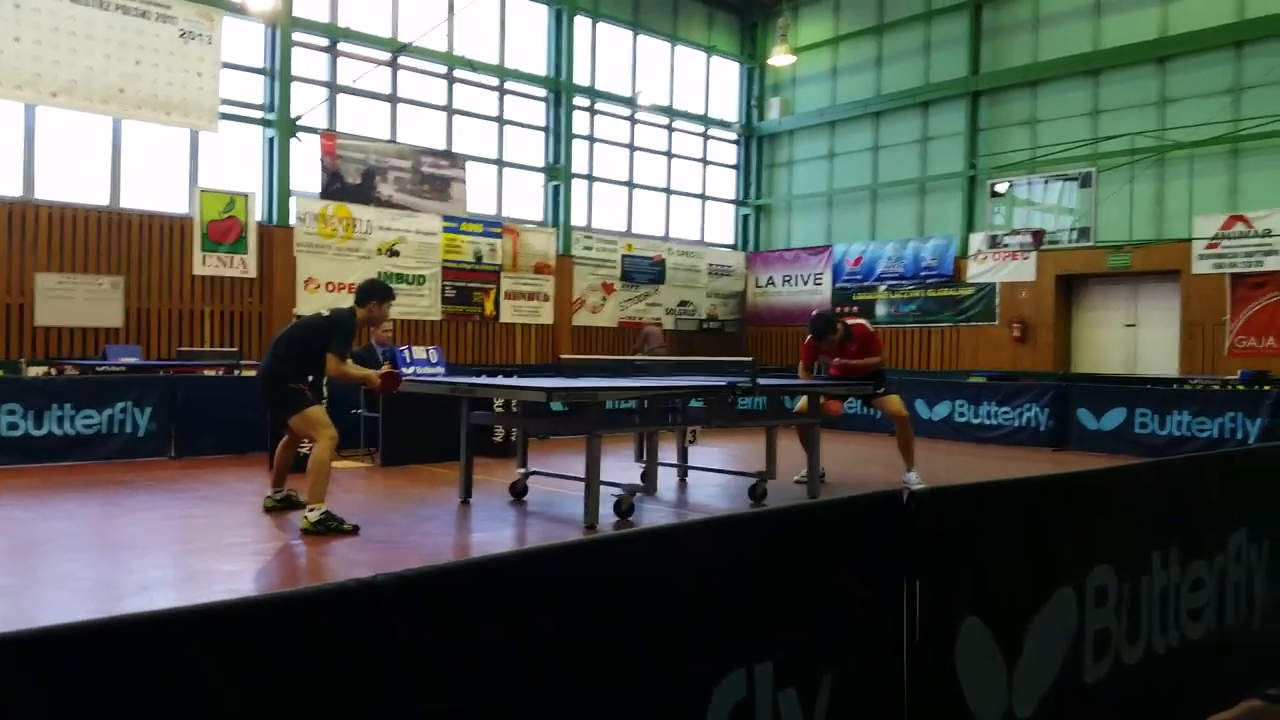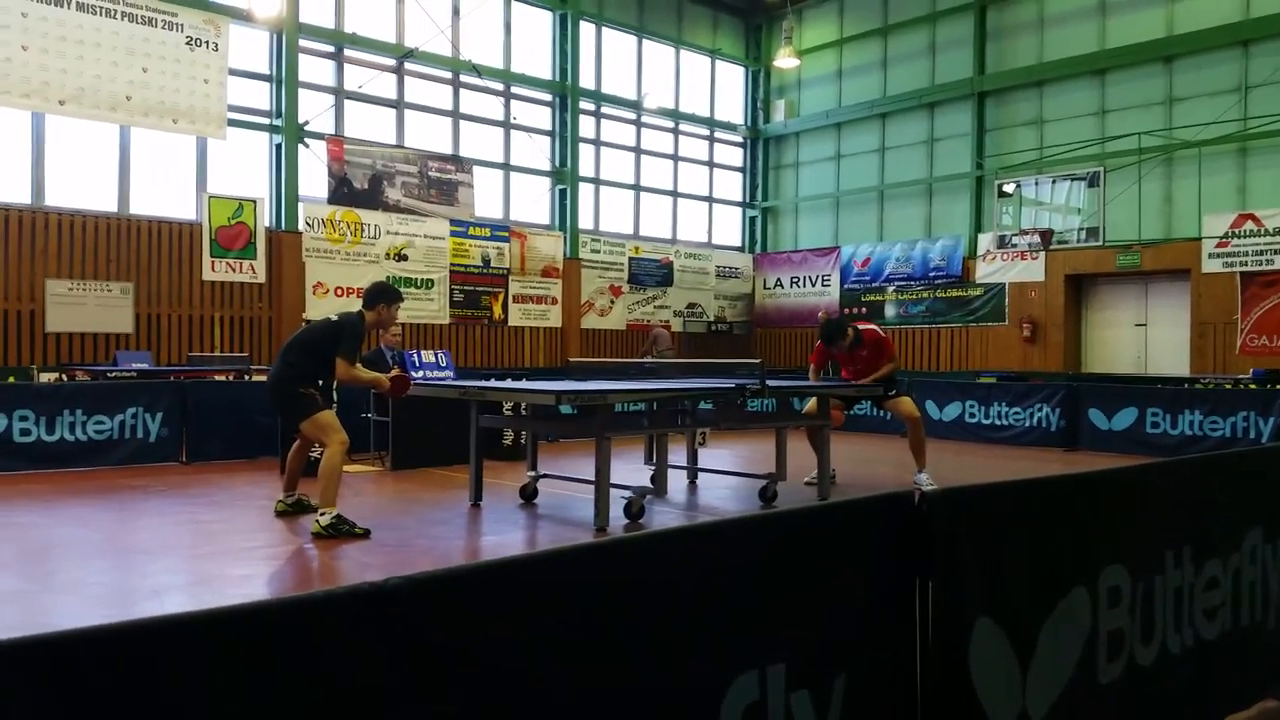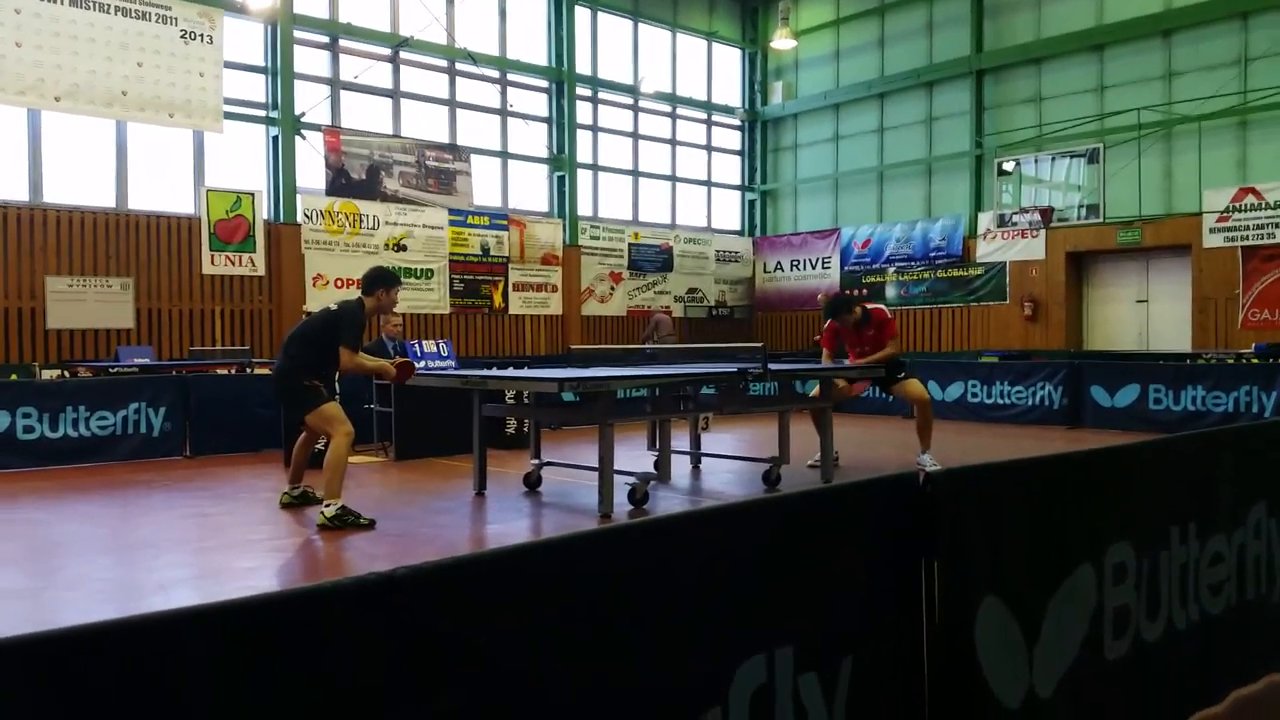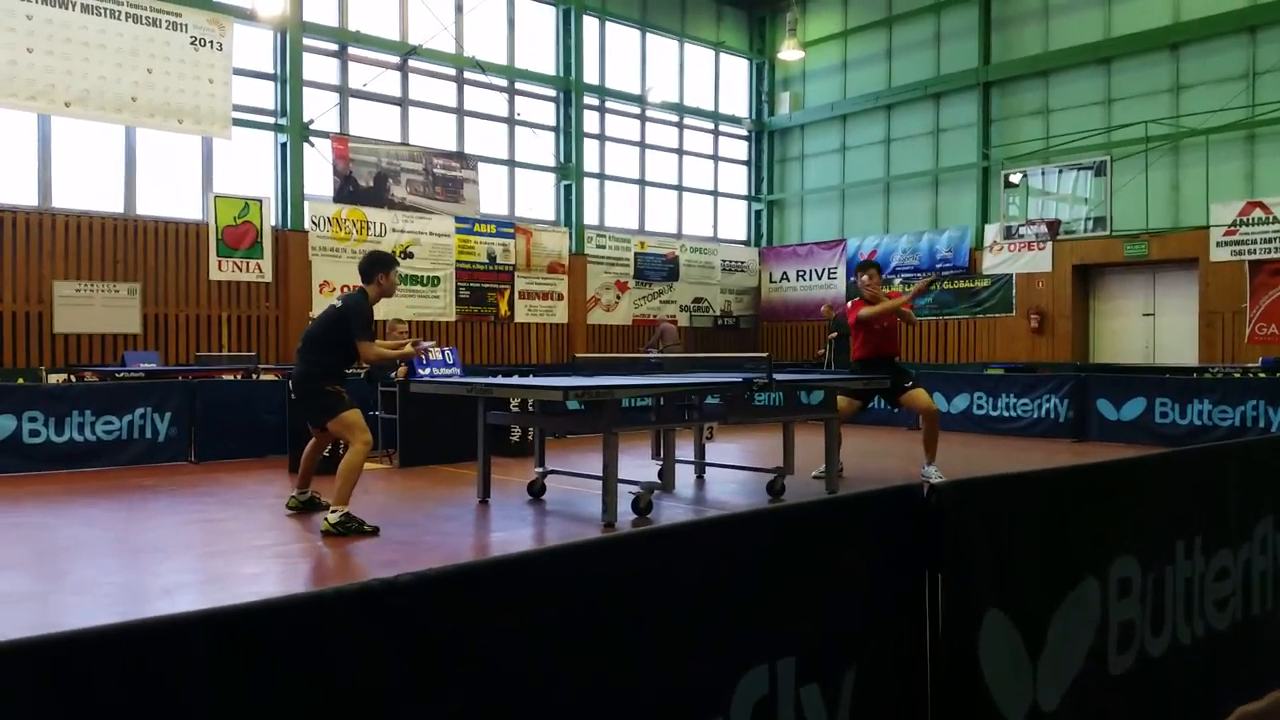
dt=0.3s
person 1, frame 1
left shoulder: (341, 318)
right shoulder: (345, 323)
left elbow: (335, 362)
right elbow: (333, 370)
left wrist: (370, 374)
right wrist: (366, 377)
left hip: (277, 375)
right hip: (283, 379)
left knee: (296, 433)
right knee: (326, 436)
left ankle: (277, 495)
right ankle: (315, 514)
person 1, frame 2
left shoulder: (350, 322)
right shoulder: (354, 326)
left elbow: (345, 366)
right elbow: (343, 374)
left wrist: (380, 377)
right wrist: (376, 381)
left hip: (288, 380)
right hip: (292, 383)
left knee: (308, 438)
right knee: (337, 441)
left ankle: (288, 499)
right ankle: (327, 518)
person 1, frame 3
left shoulder: (350, 310)
right shoulder: (354, 315)
left elbow: (347, 354)
right elbow: (347, 364)
left wrist: (383, 363)
right wrist: (381, 368)
left hip: (293, 373)
right hip: (297, 376)
left knee: (315, 430)
right knee: (342, 432)
left ankle: (294, 491)
right ankle: (332, 509)
person 1, frame 4
left shoulder: (353, 301)
right shoulder: (359, 306)
left elbow: (358, 345)
right elbow: (367, 355)
left wrist: (395, 345)
right wrist: (402, 354)
left hip: (309, 376)
right hip: (318, 381)
left knee: (323, 436)
right knee: (360, 440)
left ankle: (301, 496)
right ankle: (336, 516)
person 2, frame 1
left shoulder: (862, 328)
right shoulder: (814, 340)
left elbow: (879, 360)
right elbow: (804, 370)
left wrist: (847, 363)
left hip: (868, 377)
right hip: (837, 378)
left knee: (900, 414)
right knee: (801, 412)
left ankle: (910, 472)
person 2, frame 2
left shoulder: (873, 334)
right shoulder: (825, 344)
left elbow: (893, 363)
right elbow: (813, 373)
left wrist: (866, 382)
left hip: (879, 381)
right hip: (848, 383)
left knee: (913, 416)
right knee: (809, 415)
left ankle: (921, 474)
person 2, frame 3
left shoulder: (880, 313)
right shoulder: (833, 324)
left elbow: (893, 349)
right elbow: (827, 358)
left wrist: (862, 363)
right wrist: (839, 381)
left hip: (886, 364)
right hip: (855, 366)
left knee: (922, 398)
left ankle: (924, 455)
person 2, frame 4
left shoulder: (895, 297)
right shoulder: (853, 306)
left elbow: (911, 319)
right elbow: (870, 314)
left wrist: (882, 295)
right wrist: (908, 296)
left hip: (891, 368)
right hip: (862, 370)
left knee: (930, 409)
left ankle: (929, 466)
